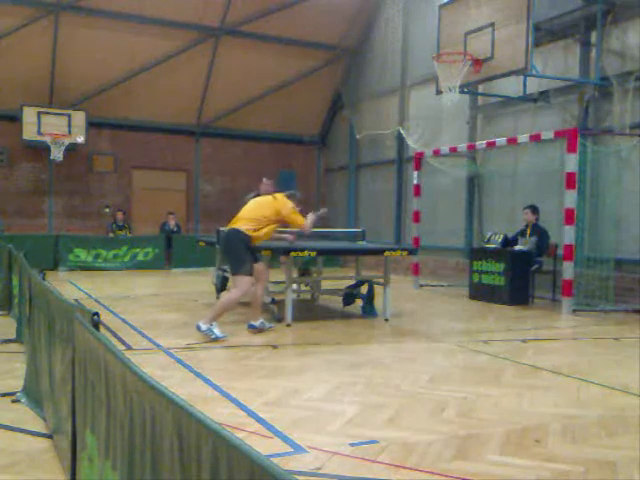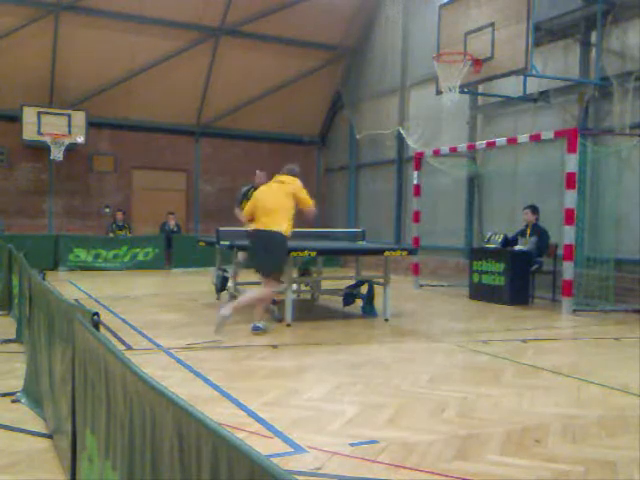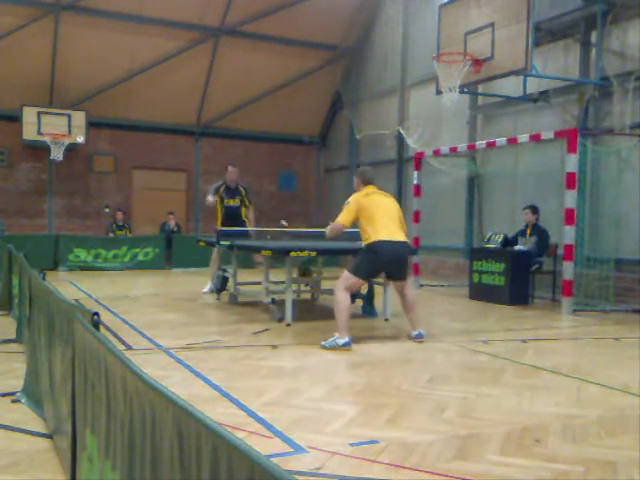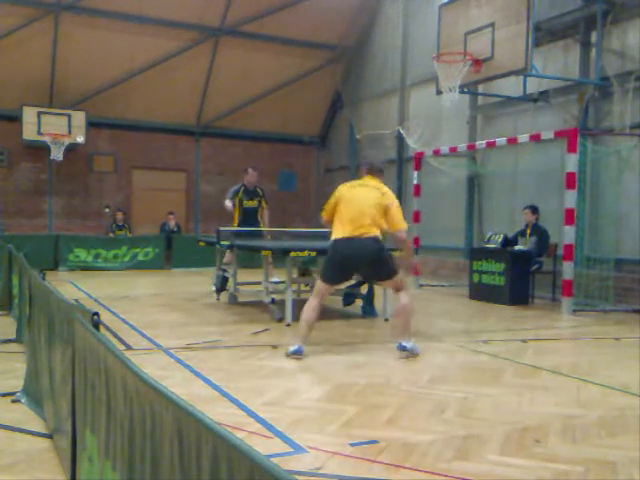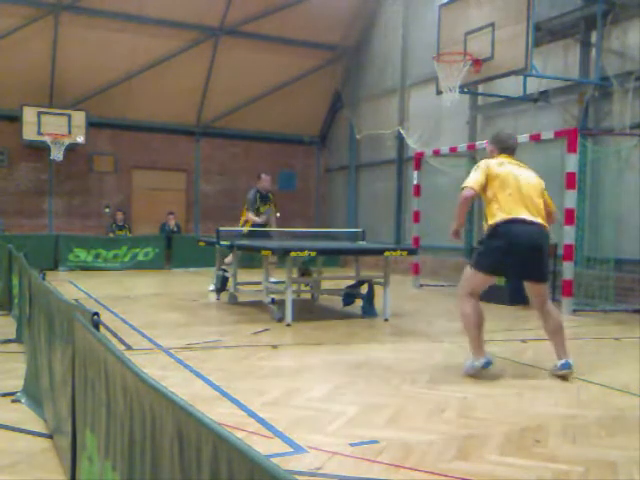
dt=1s
person 1, frame 1
left shoulder: (271, 200)
right shoulder: (285, 204)
right elbow: (306, 228)
left wrist: (282, 236)
right wrist: (311, 217)
left hip: (238, 238)
right hip: (237, 240)
left knee: (262, 275)
right knee: (242, 288)
left ankle: (256, 321)
right ankle: (207, 324)
person 1, frame 2
left shoulder: (262, 189)
right shoulder: (294, 184)
left elbow: (245, 217)
right elbow: (311, 212)
right wrist: (291, 208)
left hip: (256, 236)
right hip: (275, 238)
left knee: (268, 282)
right knee: (269, 288)
left ankle: (258, 322)
right ankle: (230, 309)
person 1, frame 3
left shoulder: (357, 198)
right shoulder: (391, 199)
left elbow: (339, 226)
left wrist: (329, 231)
left hip: (379, 249)
right hip: (402, 248)
left knee: (342, 287)
right knee: (404, 288)
left ankle: (342, 338)
right ankle: (417, 331)
person 1, frame 4
left shoulder: (343, 188)
right shoulder: (386, 195)
left elbow: (326, 219)
right elbow: (401, 235)
right wrist: (409, 258)
left hip: (339, 248)
right hip: (369, 250)
left knee: (317, 297)
right knee: (401, 289)
left ankle: (298, 345)
right ankle: (405, 342)
person 1, frame 5
left shoulder: (487, 165)
right shoulder: (531, 174)
left elbow: (468, 193)
right elbow: (552, 216)
left wrist: (457, 224)
left hip: (506, 234)
right hip: (536, 235)
left knee: (467, 292)
right knee: (543, 302)
left ankle: (479, 356)
right ankle: (563, 361)
